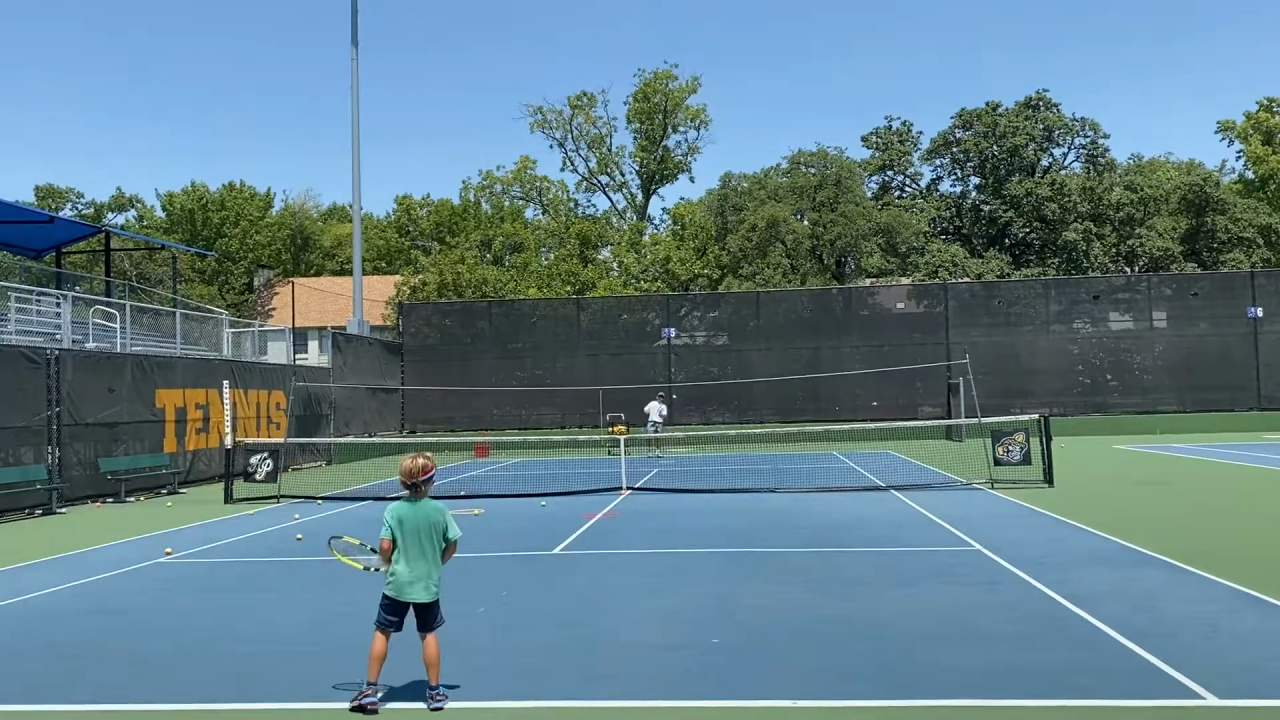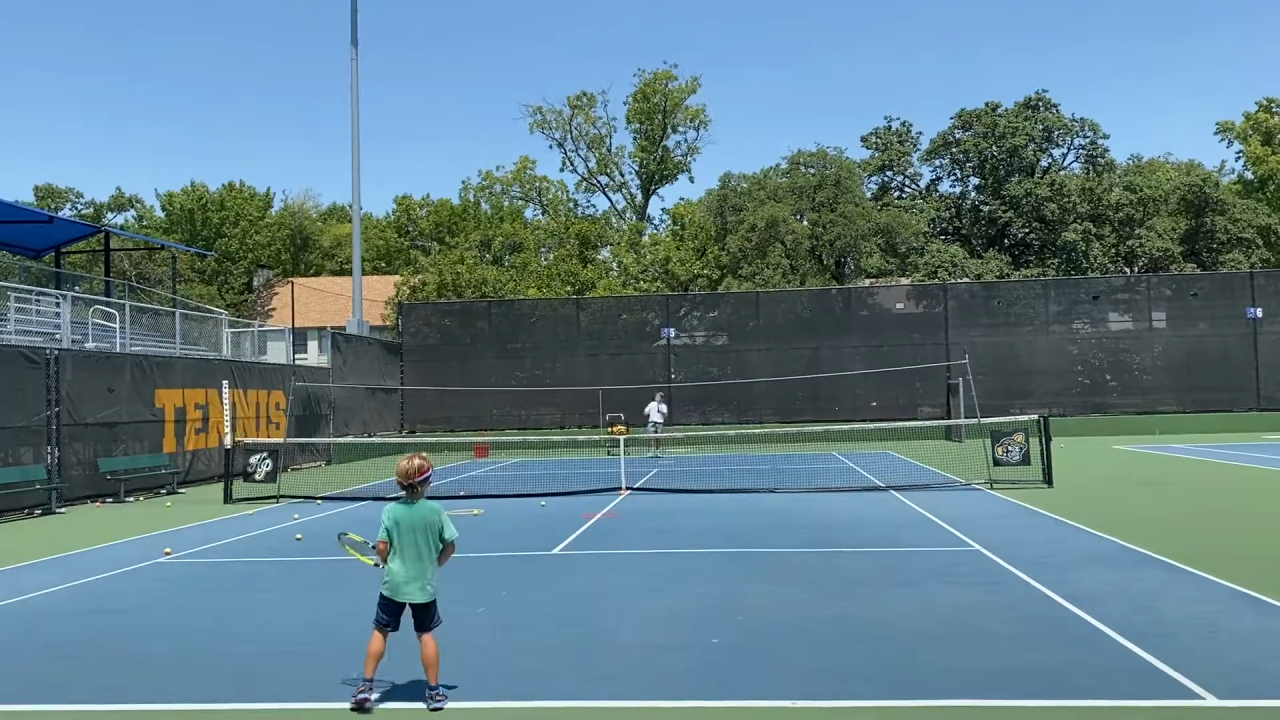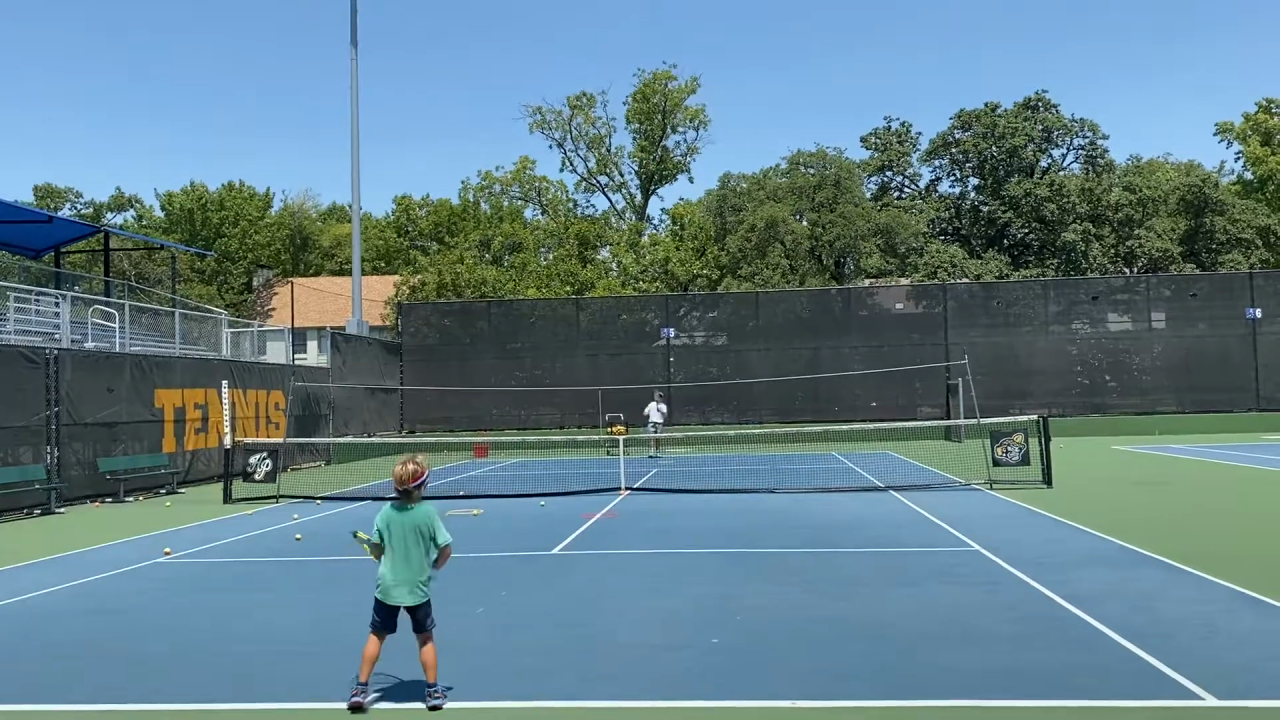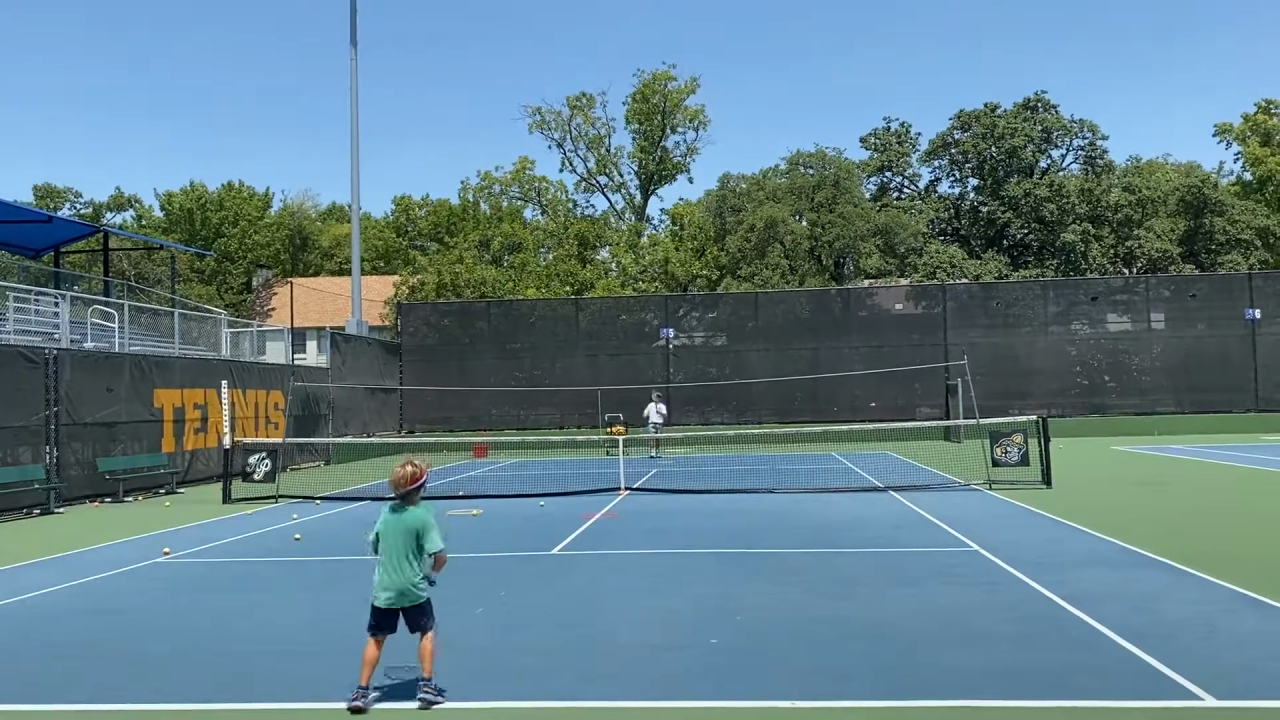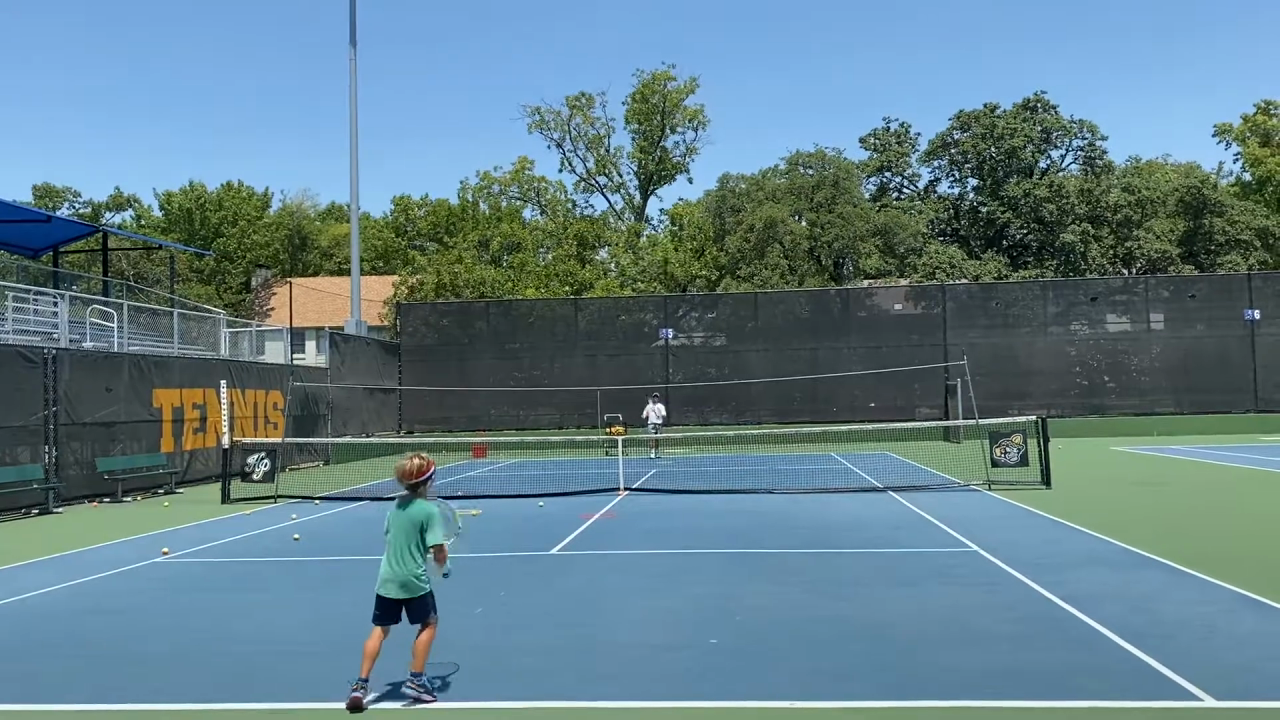
dt=0.1s
person 1, frame 1
left shoulder: (394, 510)
right shoulder: (439, 510)
left elbow: (385, 547)
right elbow: (452, 546)
left wrist: (391, 565)
left hip: (397, 584)
right hip: (428, 585)
left knee: (382, 633)
right knee: (428, 636)
left ankle: (370, 689)
right ankle: (435, 692)
person 1, frame 2
left shoulder: (391, 509)
right shoulder: (436, 510)
left elbow: (381, 548)
right elbow: (450, 546)
left hip: (395, 584)
right hip: (424, 585)
left knee: (380, 632)
right knee: (426, 636)
left ankle: (366, 685)
right ankle: (434, 693)
person 1, frame 3
left shoulder: (386, 512)
right shoulder: (429, 514)
left elbow: (375, 550)
right elbow: (445, 551)
right wrist: (432, 569)
left hip: (387, 587)
right hip: (417, 587)
left knee: (377, 636)
right knee: (425, 637)
left ankle: (360, 689)
right ankle: (433, 691)
person 1, frame 4
left shoulder: (387, 512)
right shoulder: (424, 517)
left elbow: (375, 547)
right elbow: (438, 558)
right wrist: (434, 571)
left hip: (383, 589)
right hip: (412, 589)
left knee: (376, 639)
right knee: (427, 630)
left ankle: (361, 693)
right ankle: (427, 685)
person 1, frame 5
left shoulder: (397, 504)
right shoulder: (429, 510)
right elbow: (438, 552)
right wrist: (442, 563)
left hip: (388, 579)
right hip: (415, 582)
left knee: (380, 630)
right knee: (429, 624)
left ankle: (360, 686)
right ankle: (415, 680)
